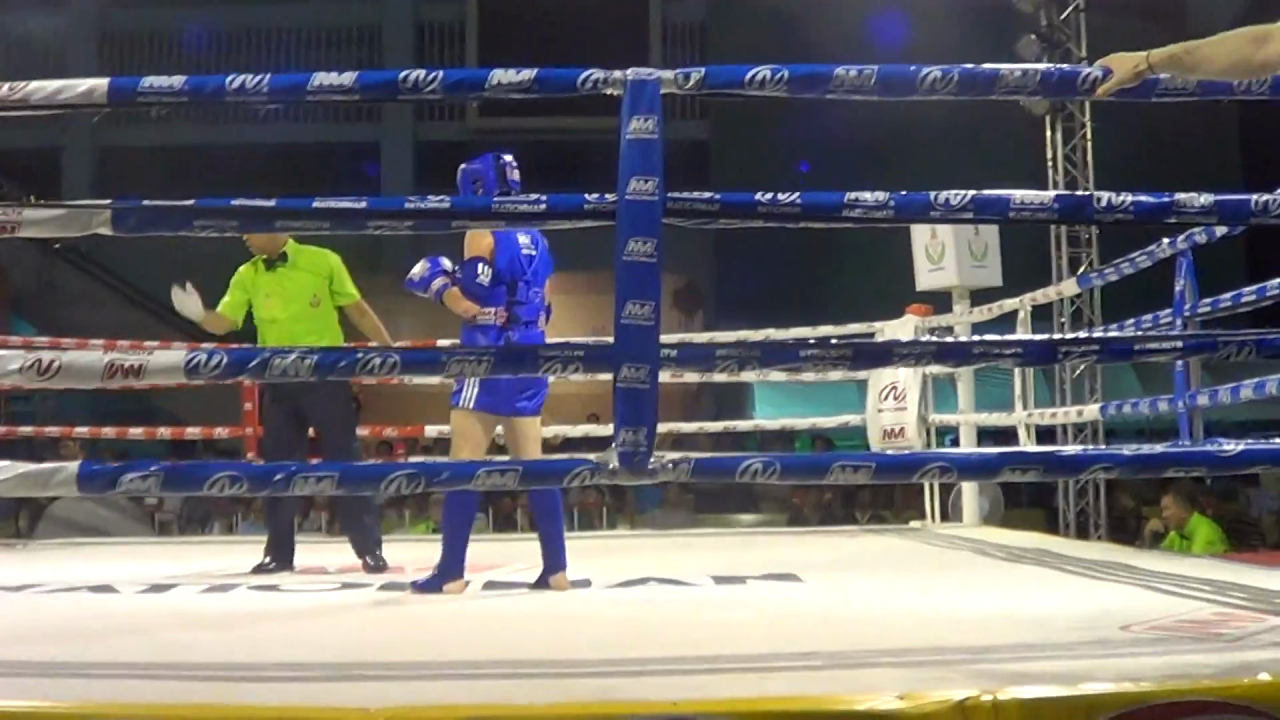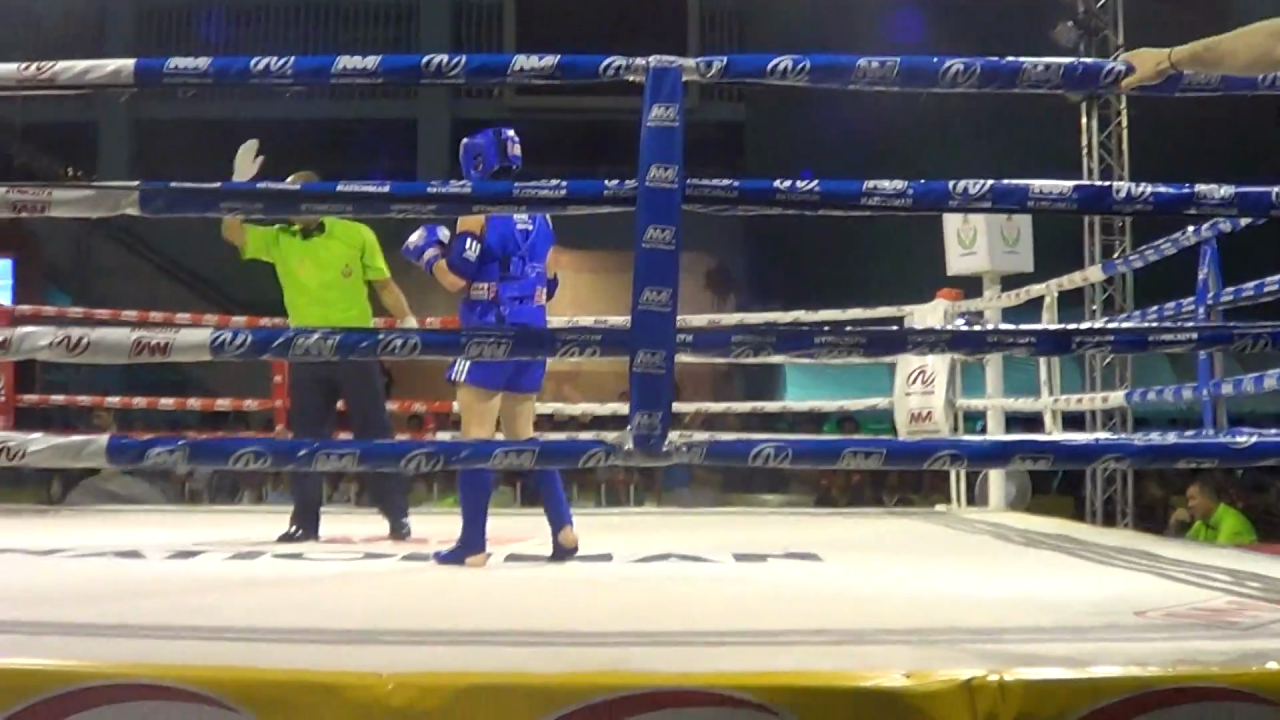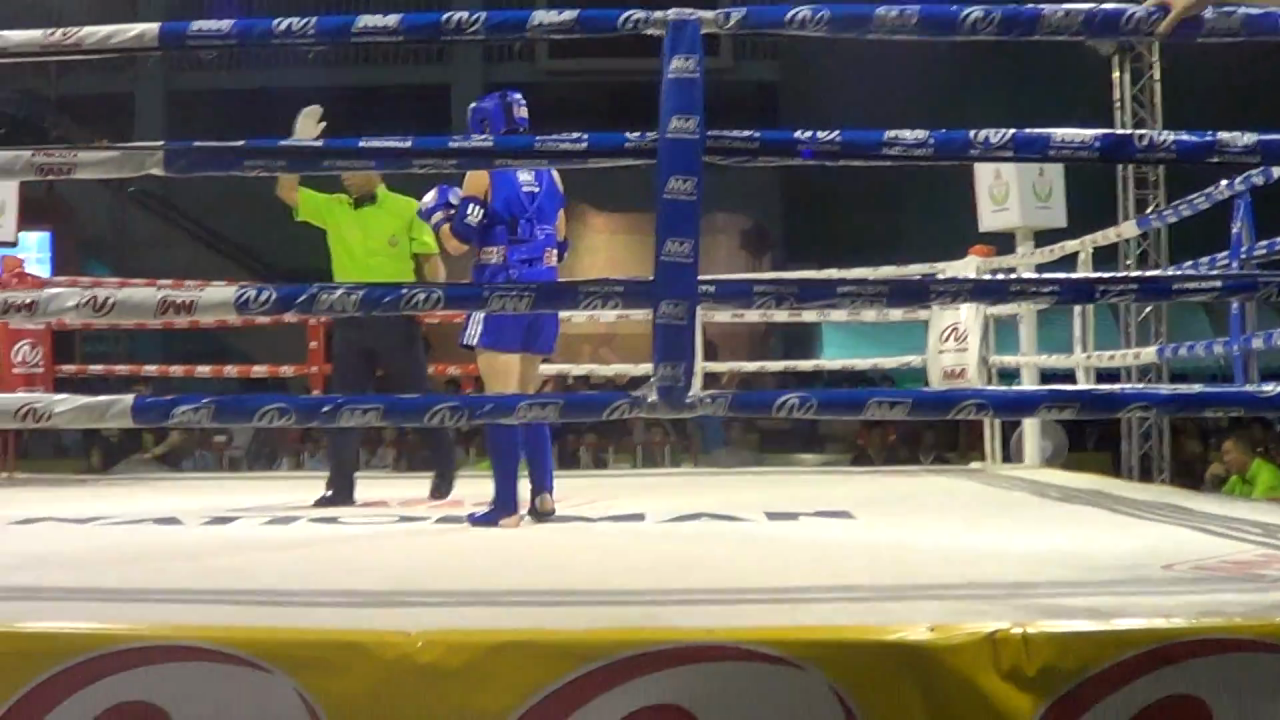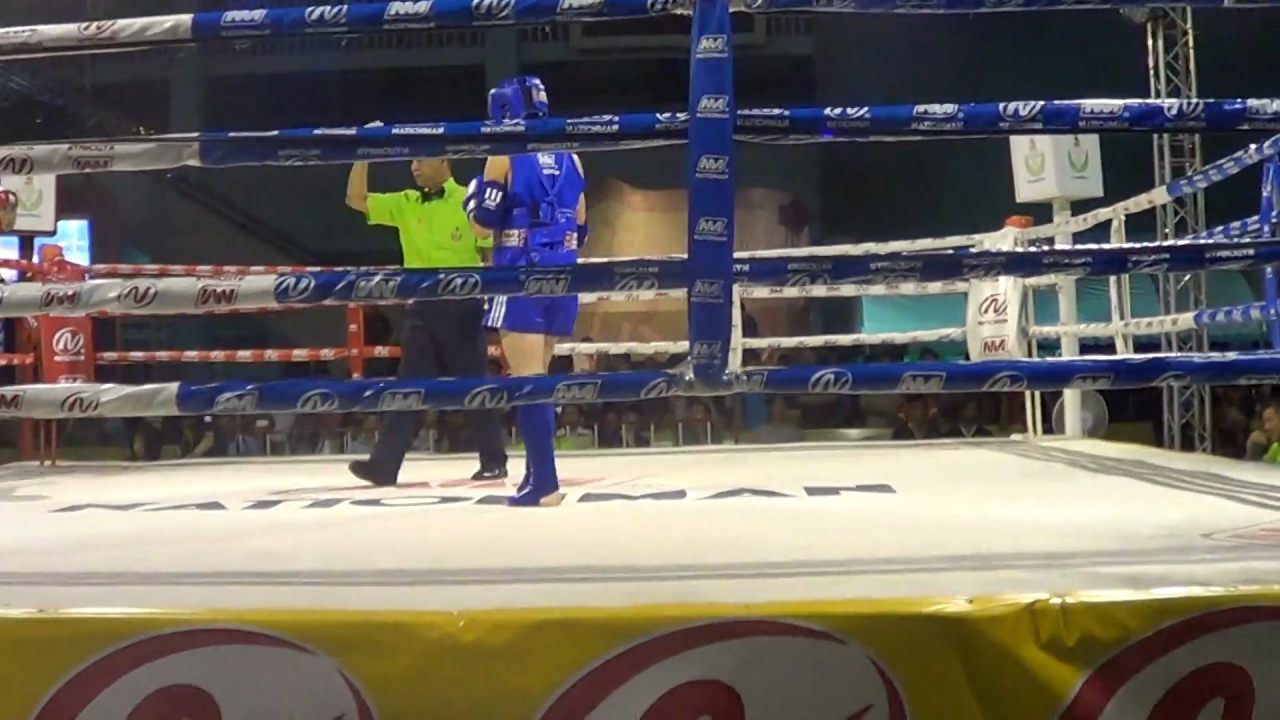
dt=0.2s
person 1, frame 1
left shoulder: (482, 232)
right shoulder: (536, 238)
left elbow: (468, 304)
left wrist: (434, 280)
left knee: (464, 463)
right knee: (532, 462)
left ankle: (451, 571)
right ankle: (556, 568)
person 1, frame 2
left shoulder: (479, 209)
right shoulder: (539, 214)
left elbow: (455, 279)
left wrist: (427, 249)
left hip: (489, 333)
right hip: (530, 334)
left knee: (476, 440)
right knee: (522, 437)
left ankle: (473, 545)
right ankle: (562, 529)
person 1, frame 3
left shoulder: (484, 172)
right shoulder: (549, 174)
left elbow: (459, 242)
left wrist: (438, 212)
left knee: (502, 401)
right knee: (527, 396)
left ankle: (506, 506)
right ankle: (543, 493)
person 1, frame 4
left shoulder: (505, 157)
right shoulder: (569, 159)
left elbow: (483, 226)
right elbow: (579, 227)
left wrist: (473, 200)
right knee: (537, 379)
left ankle: (545, 484)
right ankle: (536, 477)
person 2, frame 1
left shoulder: (322, 262)
right shoulder: (246, 276)
left elbow: (355, 308)
right elbow: (222, 323)
left wrist: (388, 349)
right wrist: (198, 314)
left hip: (327, 375)
right hip: (279, 383)
left knee: (343, 460)
right knee: (279, 467)
left ankle: (369, 548)
right ankle: (279, 552)
person 2, frame 2
left shoulder: (358, 236)
right shoulder: (279, 241)
left elbow: (384, 284)
right elbow: (232, 232)
left wrist: (406, 319)
right wrist: (241, 181)
left knee: (374, 433)
right knee: (306, 437)
left ankle: (397, 514)
right ankle: (305, 521)
person 2, frame 3
left shoulder: (407, 210)
right shoulder: (332, 209)
left elbow: (429, 257)
right elbow: (286, 191)
right wrist: (299, 142)
left hip: (395, 318)
right hip: (351, 319)
left knee: (417, 397)
left ankle: (444, 473)
right ankle: (340, 485)
person 2, frame 4
right shoulder: (406, 204)
left elbow: (492, 251)
right elbow: (356, 200)
right wrist: (362, 158)
left hip: (461, 305)
right hip: (421, 307)
right knee: (410, 383)
left ankle: (493, 461)
right ankle: (384, 465)
